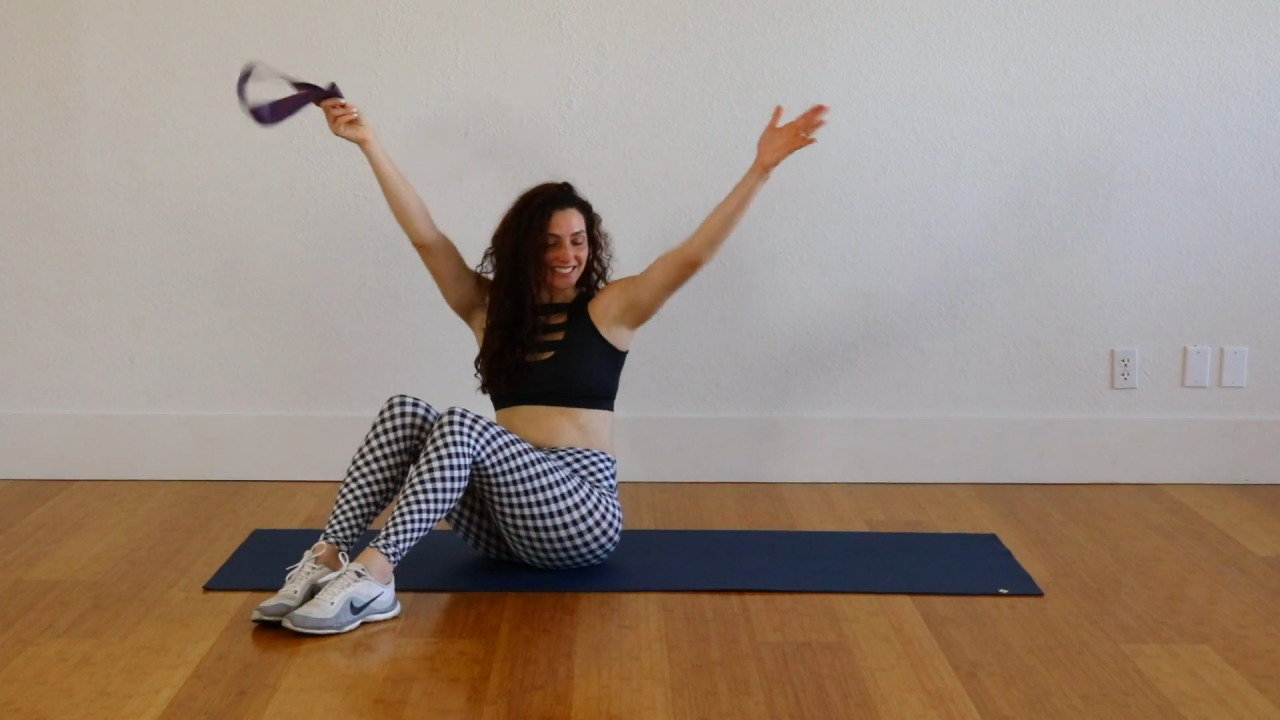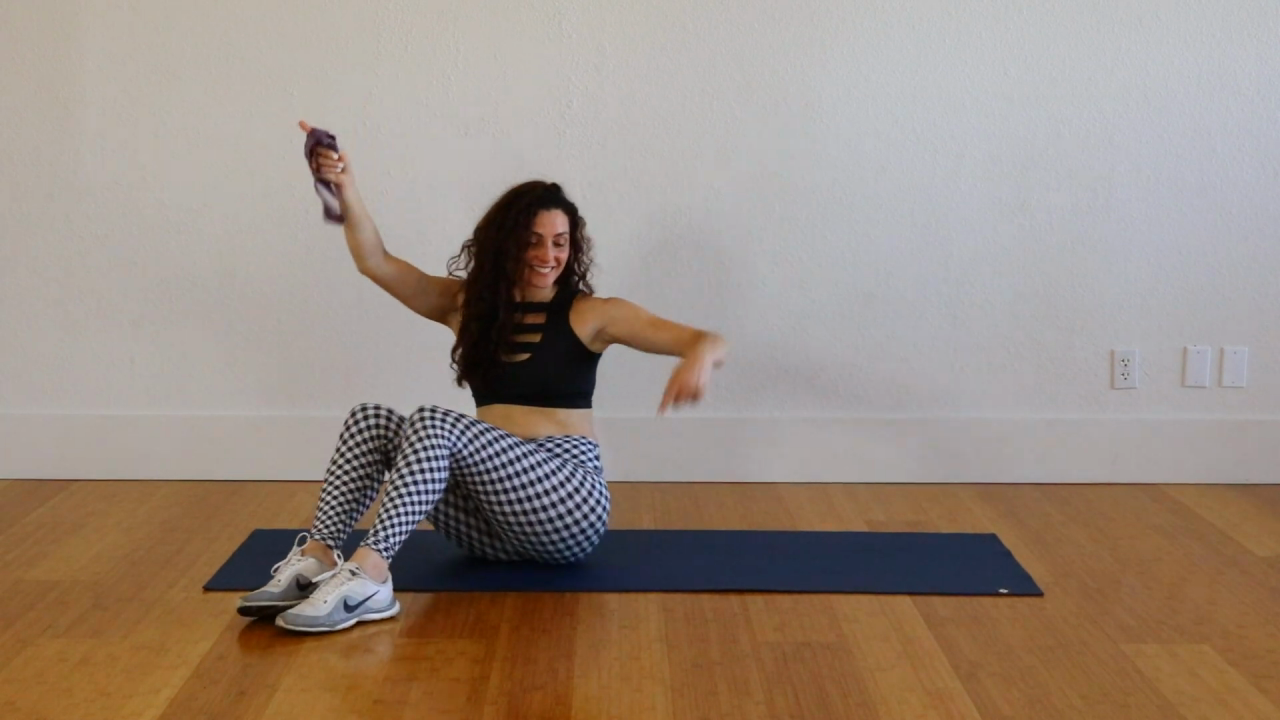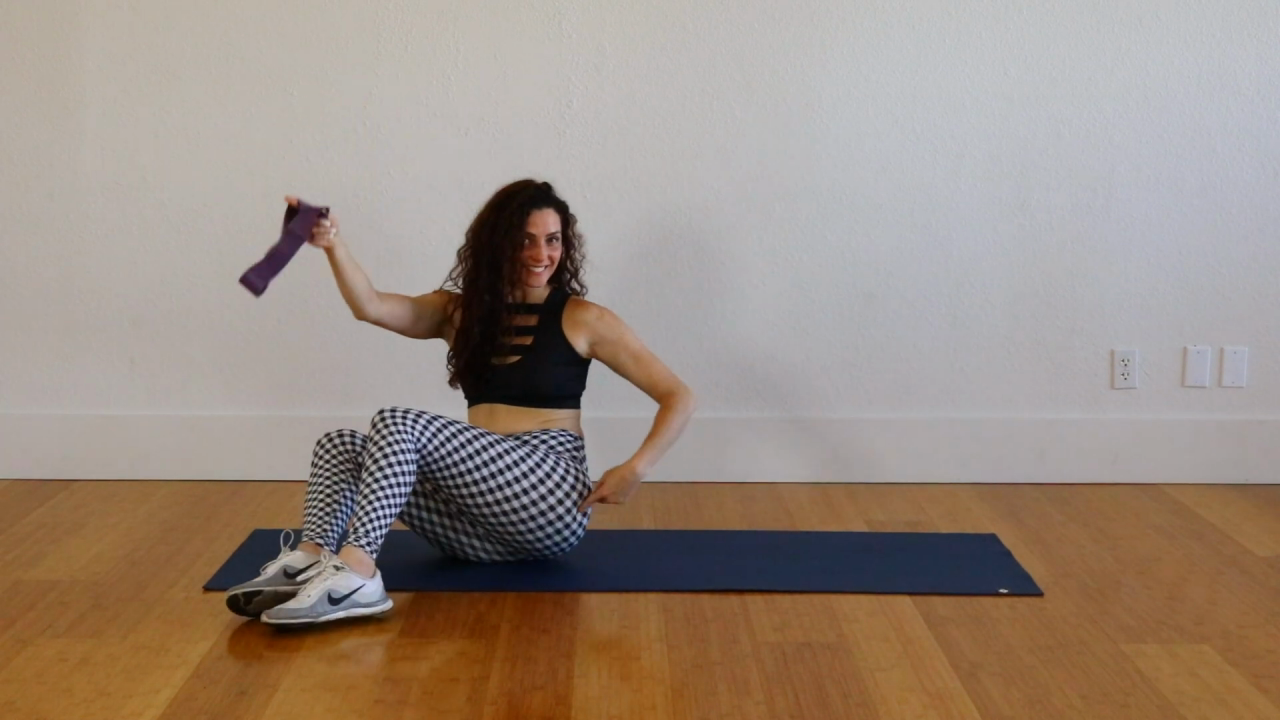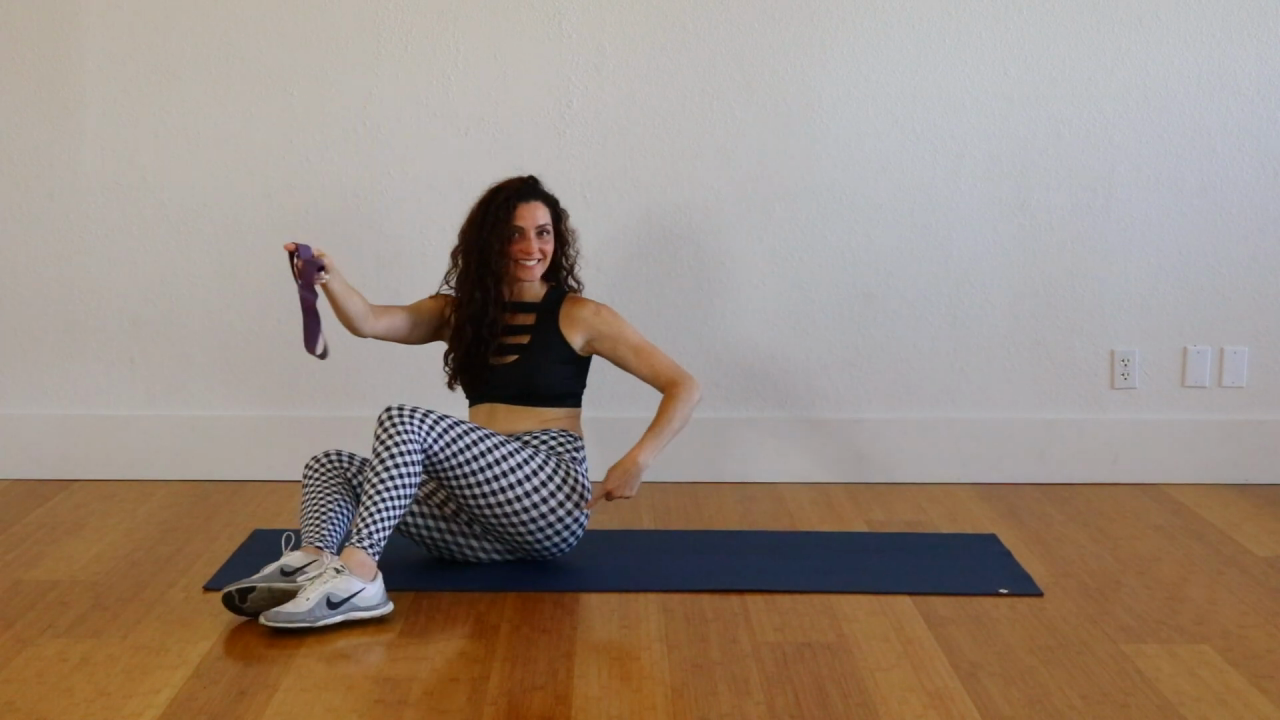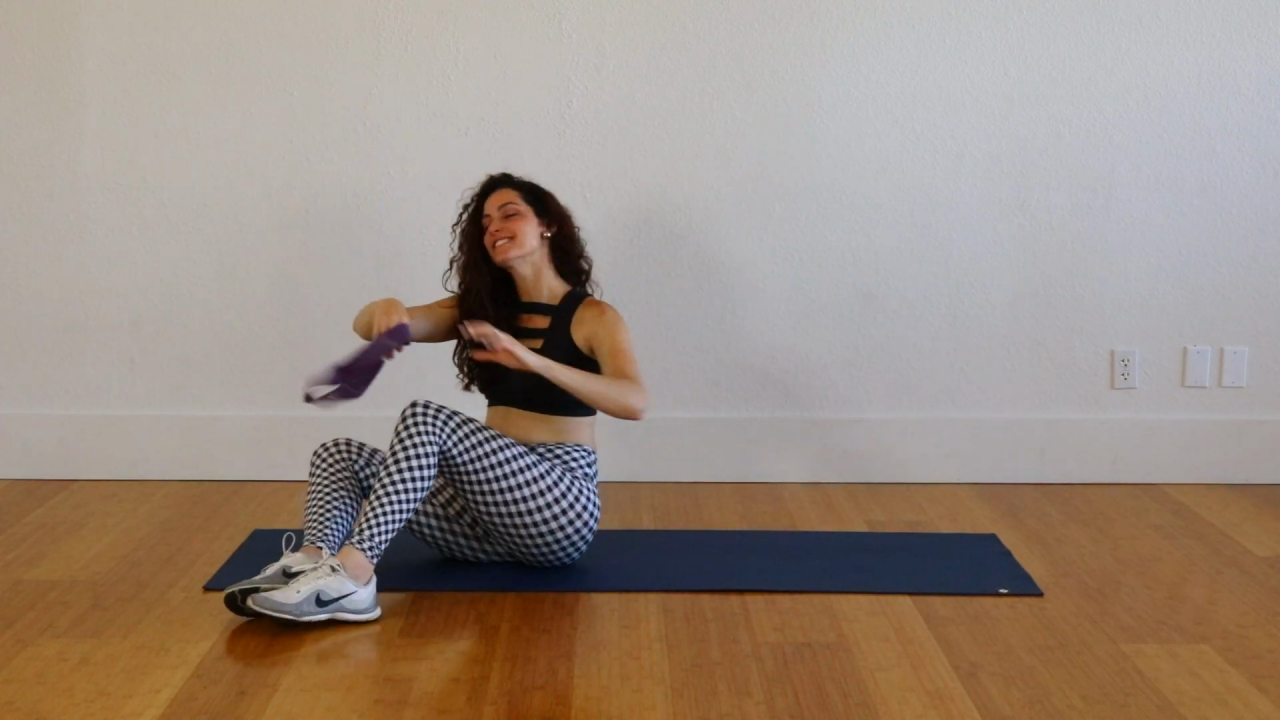
dt=0.3s
person 1, frame 1
left shoulder: (609, 309)
right shoulder: (489, 306)
left elbow: (692, 254)
right elbow: (426, 237)
left wrist: (760, 168)
right wrist: (368, 143)
left hip: (581, 518)
right hip: (501, 519)
left knee: (459, 427)
right knee: (404, 412)
left ankle: (373, 574)
right ankle: (326, 560)
person 1, frame 2
left shoulder: (590, 313)
right shoulder: (466, 303)
left elbow: (706, 342)
right elbow: (374, 262)
left wrist: (699, 360)
right wrist: (344, 185)
left hip: (570, 509)
right hip: (497, 521)
left knee: (434, 423)
right knee: (369, 421)
left ankle: (368, 575)
right ankle: (316, 560)
person 1, frame 3
left shoulder: (584, 320)
right shoulder: (459, 311)
left elbow: (677, 396)
right elbow: (369, 306)
left wrist: (636, 466)
right wrist: (333, 245)
left hip: (549, 504)
right hip: (483, 517)
left knee: (397, 425)
right knee: (338, 446)
left ankle: (354, 569)
right ankle: (309, 560)
person 1, frame 4
left shoulder: (581, 316)
right shoulder: (458, 311)
left elbow: (685, 388)
right elbow: (365, 323)
left wrist: (639, 458)
right wrist: (329, 280)
left hip: (551, 503)
right hip: (486, 511)
left knee: (403, 420)
right knee: (329, 466)
left ankle: (356, 573)
right ankle: (313, 564)
person 1, frame 5
left shoulder: (593, 317)
right shoulder: (478, 308)
left elbow: (634, 401)
right elbow: (392, 326)
left wrist: (533, 360)
right wrist: (387, 310)
left hip: (558, 511)
right hip: (487, 506)
left knee: (425, 419)
right knee: (337, 456)
left ankle: (351, 575)
right ankle: (311, 561)
